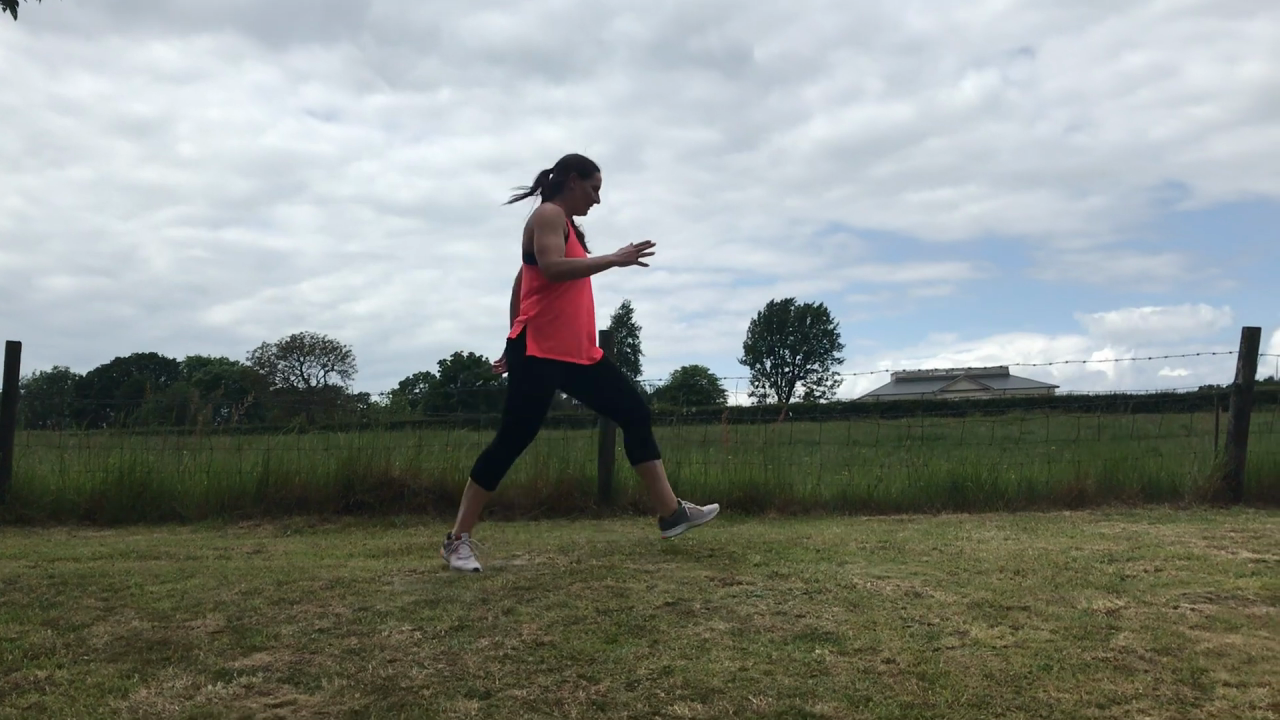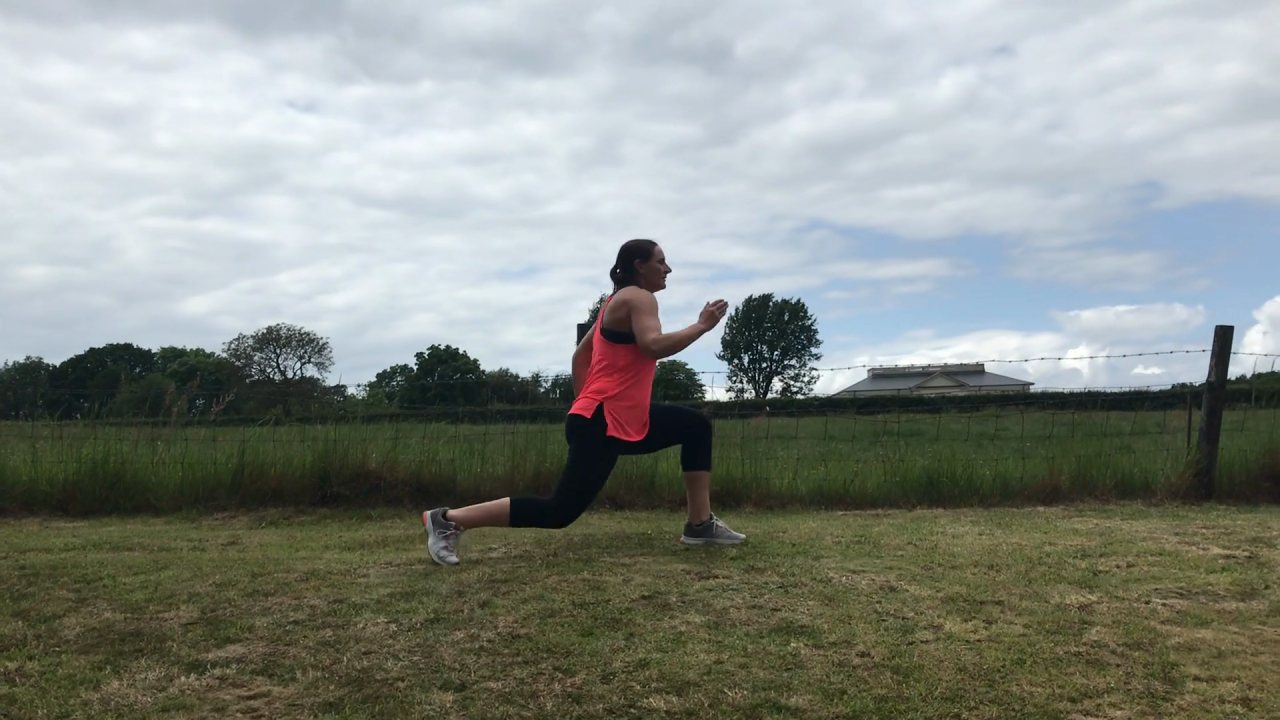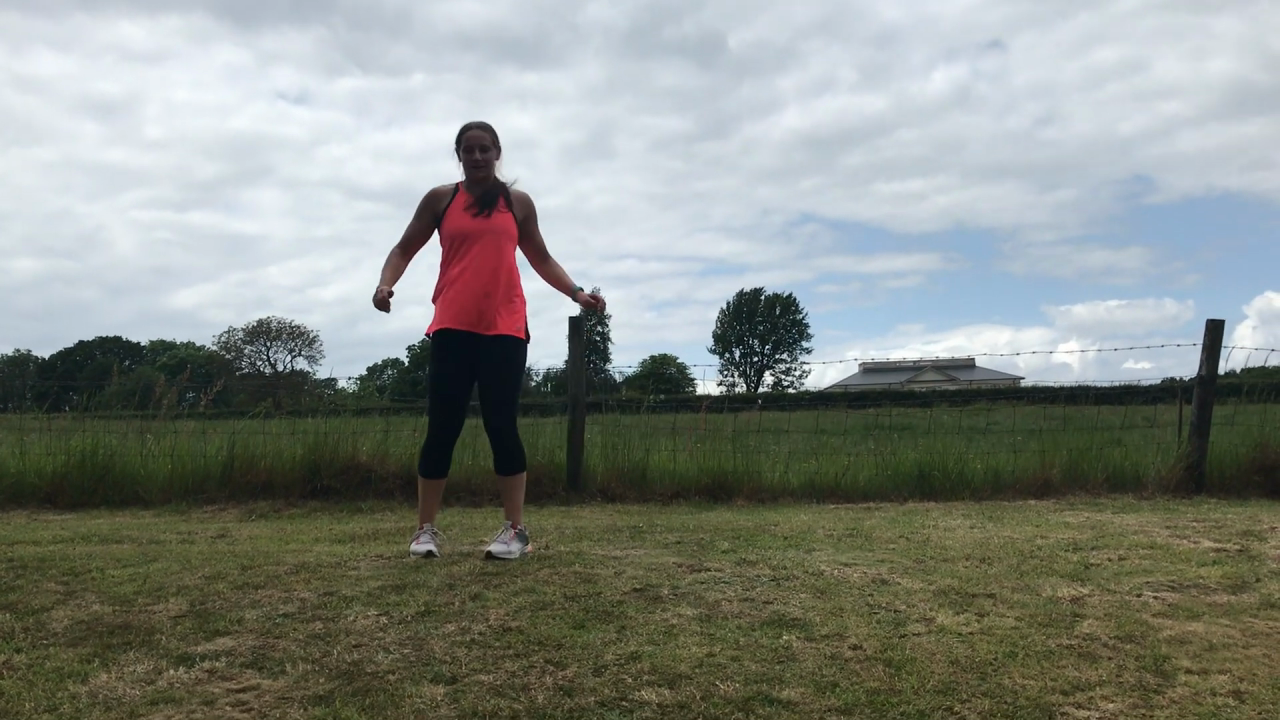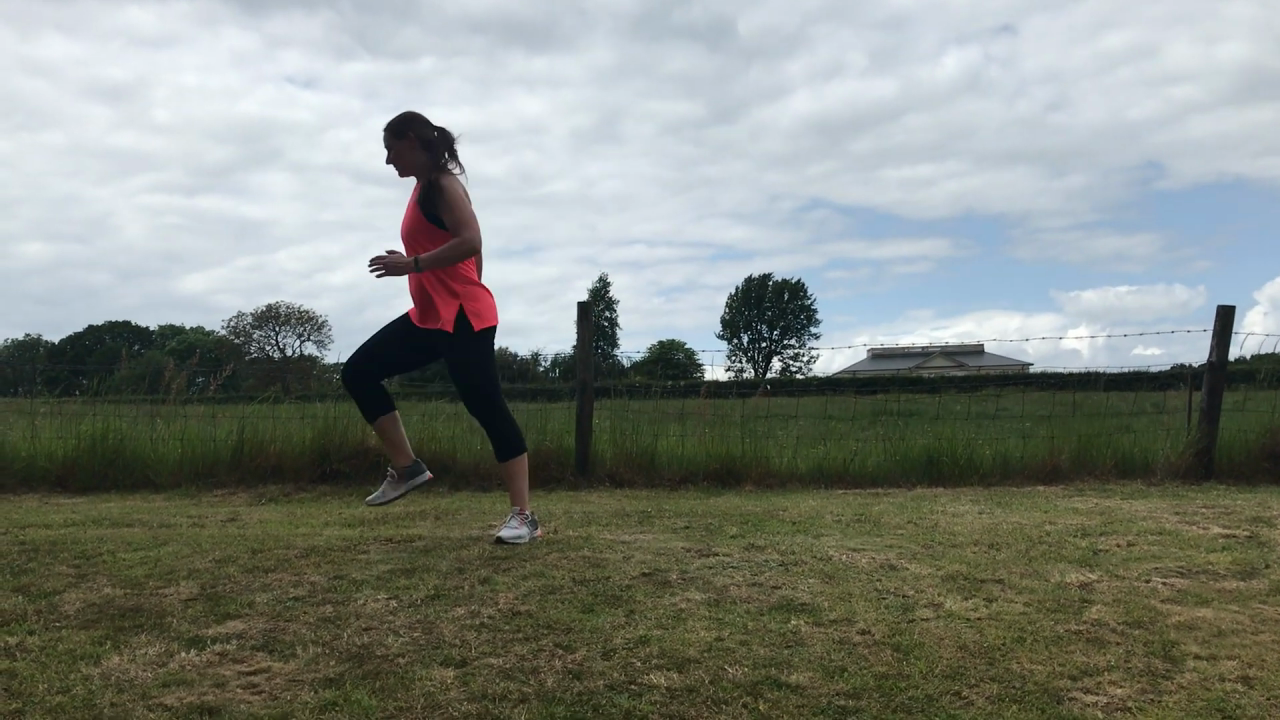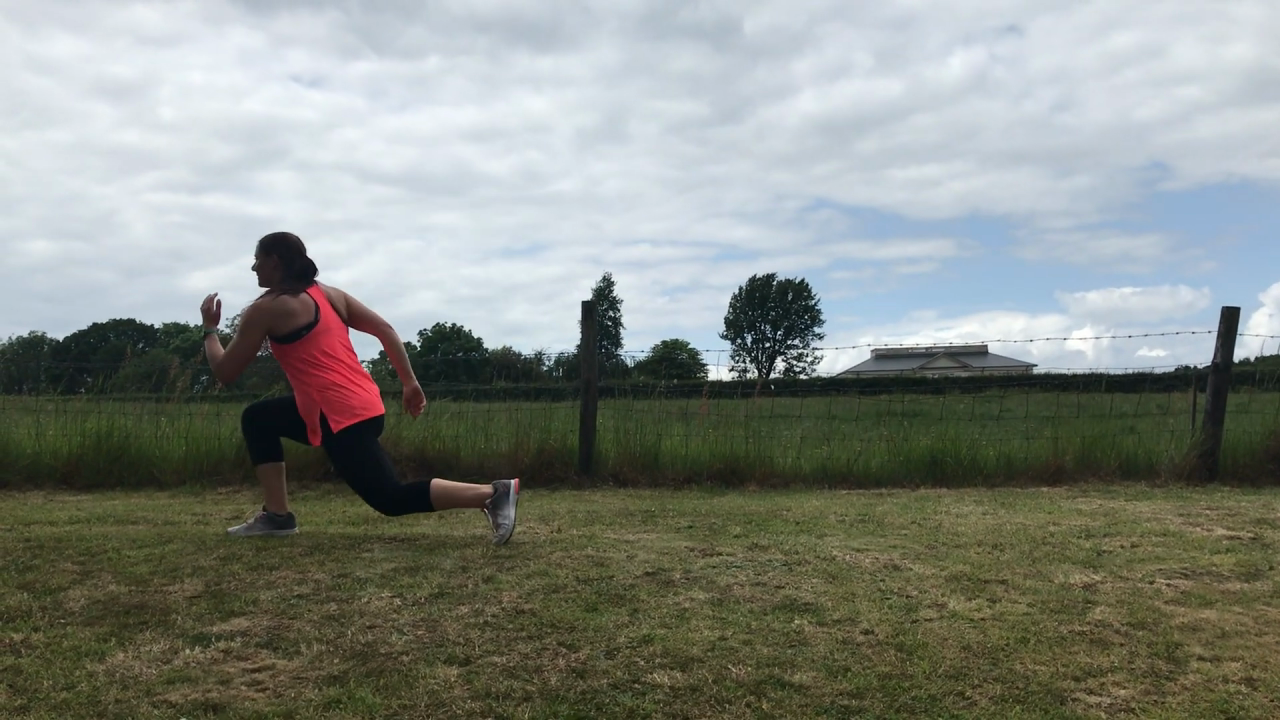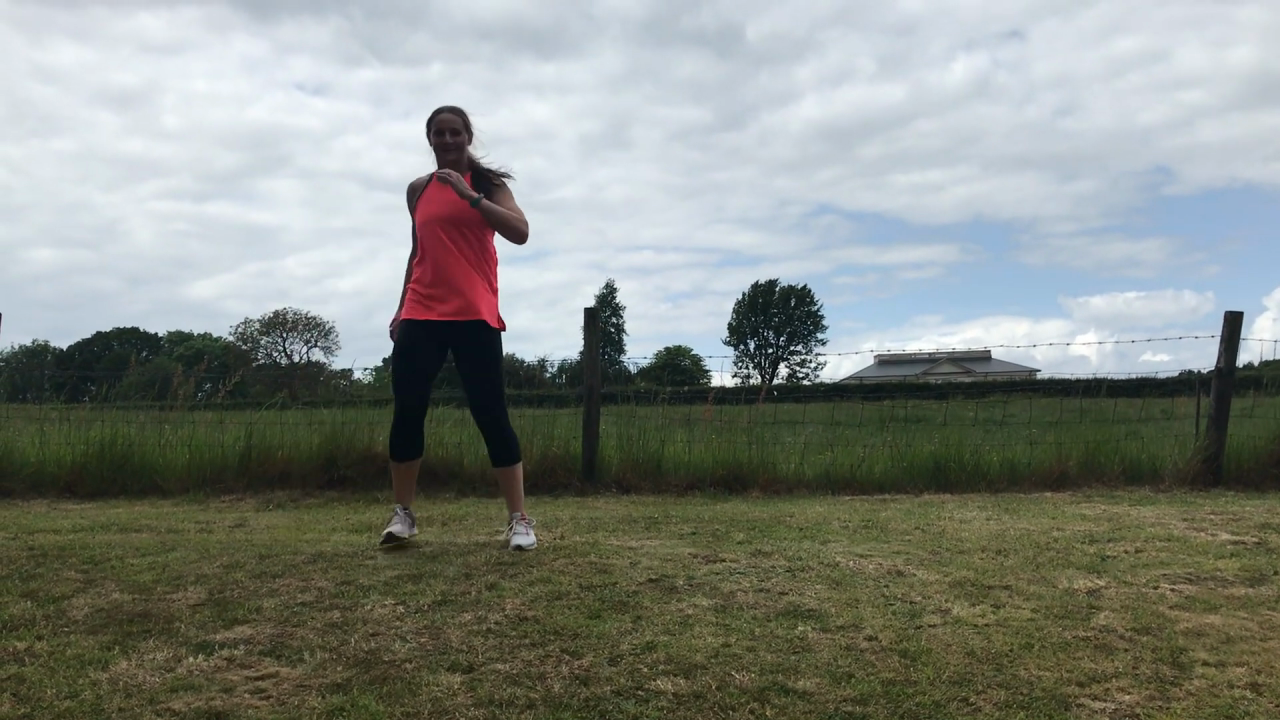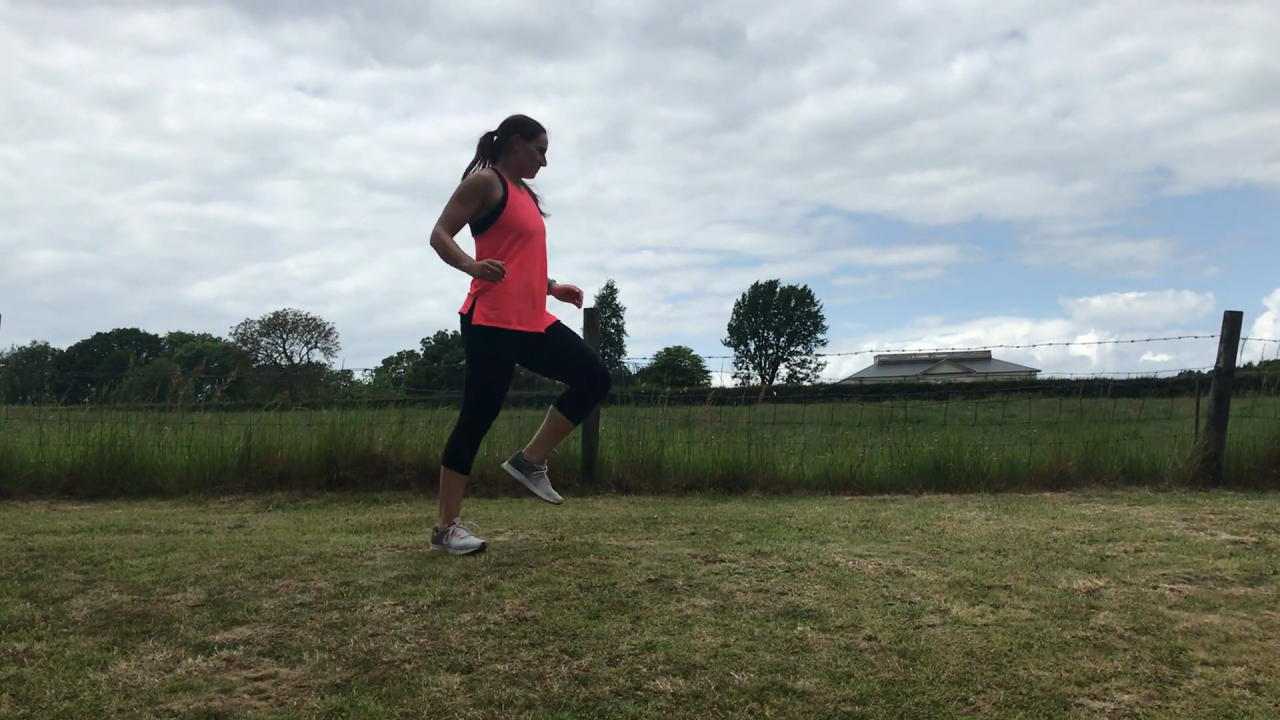
dt=0.7s
person 1, frame 1
left shoulder: (565, 225)
right shoulder: (546, 215)
left elbow: (526, 281)
right elbow: (559, 269)
left wrist: (512, 342)
right wrist: (614, 259)
left hip: (580, 352)
right hip: (539, 350)
left knee: (636, 414)
right knee: (511, 442)
left ankle: (671, 512)
right ankle: (459, 538)
person 1, frame 2
left shoulder: (620, 301)
right shoulder: (639, 298)
left elbow: (581, 356)
right elbow: (653, 346)
left wrist: (582, 410)
right wrist: (702, 325)
left hip: (625, 418)
right hip: (603, 422)
left knee: (696, 426)
right knee: (560, 511)
left ankle: (700, 523)
right ankle: (447, 519)
person 1, frame 3
left shoulder: (518, 202)
right shoulder: (440, 199)
left elbow: (541, 258)
right elbow: (404, 249)
left wrist: (578, 294)
right wrist: (386, 286)
left hip: (505, 327)
right hip: (452, 326)
left knee: (500, 423)
right knee: (443, 426)
left ankle: (515, 528)
right ankle: (426, 528)
person 1, frame 4
left shoulder: (443, 185)
right shoulder: (423, 186)
left elbow: (469, 240)
left wrist: (413, 265)
left hip: (464, 316)
right hip: (427, 315)
left knee: (487, 409)
right knee: (357, 372)
left ankle: (523, 515)
right ankle: (406, 467)
person 1, frame 5
left shoulder: (267, 307)
right shoulder: (328, 294)
left elbow: (226, 371)
right elbow: (386, 330)
left wrist: (209, 328)
right wrist: (409, 382)
left hip: (341, 413)
right hip: (342, 405)
left knee: (387, 497)
right knee: (256, 419)
left ankle: (495, 494)
right ankle: (276, 514)
person 1, frame 6
left shoulder: (489, 183)
right shoulder: (418, 190)
left elbow: (520, 232)
left wrist: (470, 195)
right wrist: (401, 308)
left hip: (476, 314)
right hip: (421, 315)
left knee: (491, 417)
right knee: (409, 408)
left ankle: (519, 519)
right ankle: (403, 511)
person 1, frame 7
left shoulder: (523, 193)
right shoulder: (484, 181)
right elbow: (440, 235)
left wrist: (550, 287)
right wrist: (473, 264)
left hip: (532, 319)
right hip: (491, 319)
left knee: (594, 376)
right knee: (478, 417)
left ankle: (529, 461)
right ankle: (445, 526)
